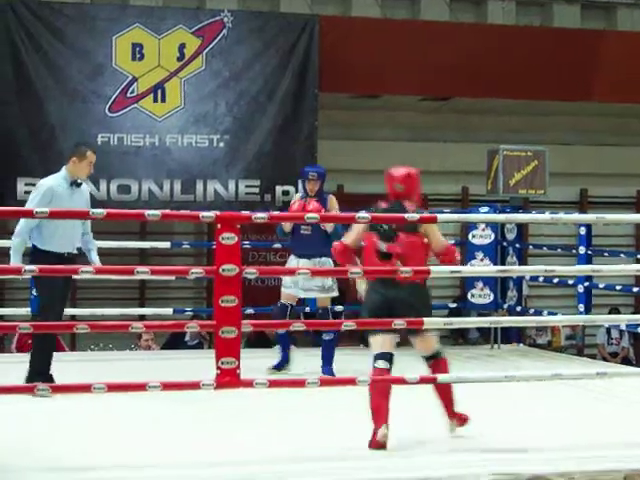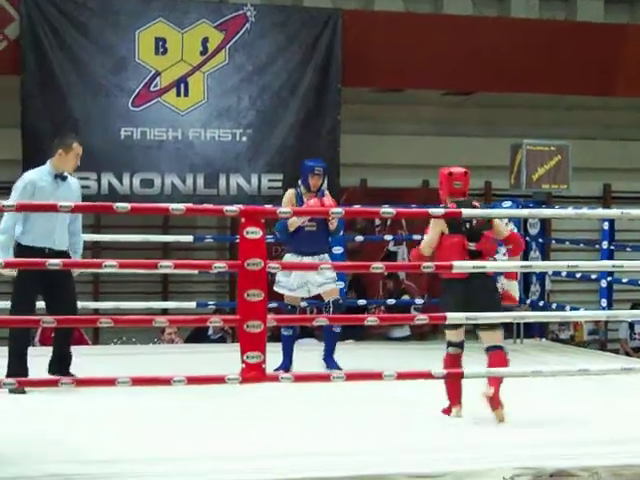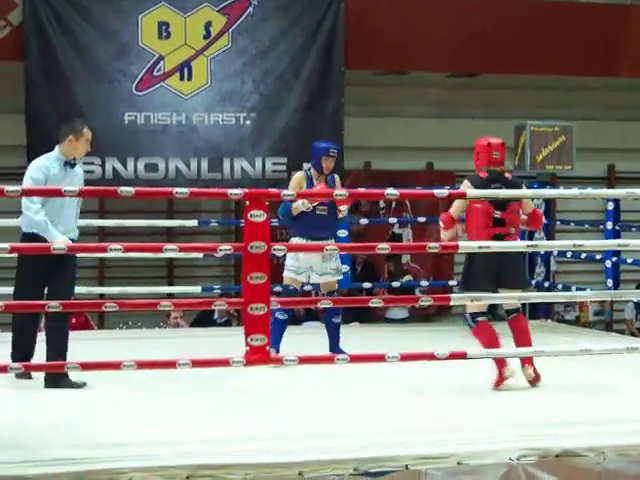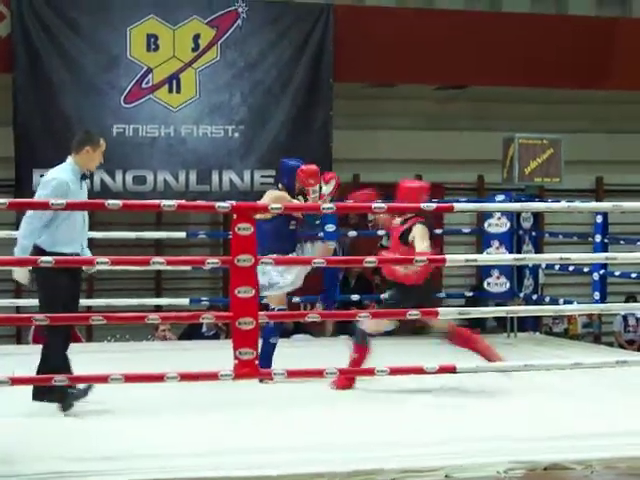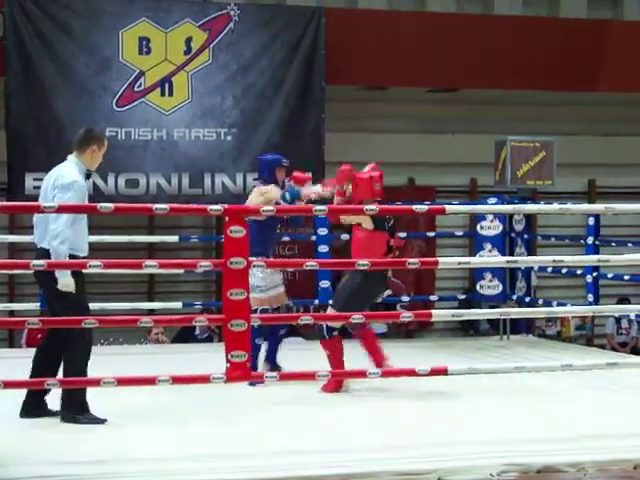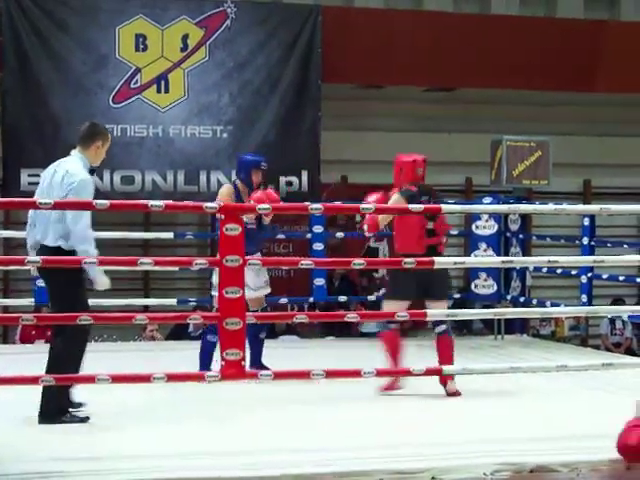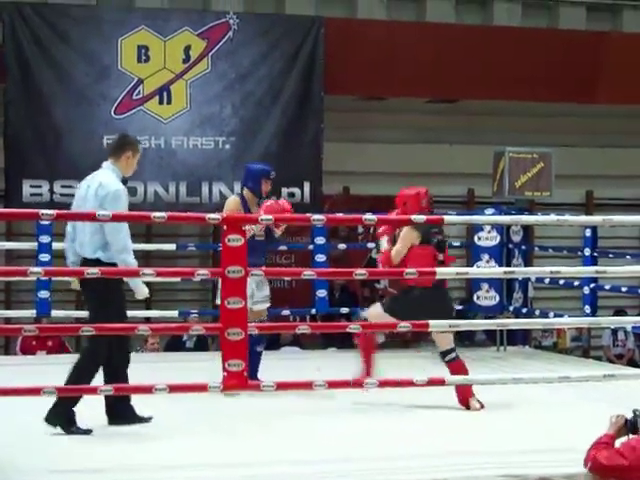
dt=0.5s
person 1, frame 1
left shoulder: (84, 191)
right shoulder: (49, 186)
left elbow: (85, 229)
right elbow: (26, 223)
left wrist: (93, 256)
right wrist: (16, 258)
left hip: (67, 260)
right hip: (45, 258)
left knee: (50, 317)
right knee: (49, 316)
left ankle: (40, 374)
right ankle: (38, 375)
person 1, frame 2
left shoulder: (74, 186)
right shoulder: (31, 180)
left elbow: (76, 225)
left wrist: (77, 255)
left hip: (60, 257)
right hip: (30, 255)
left knee: (67, 312)
right knee: (22, 316)
left ankle: (60, 369)
person 1, frame 3
left shoulder: (78, 172)
right shoulder: (40, 167)
right elbow: (31, 209)
left wrist: (70, 238)
right wrist: (54, 237)
left hip: (65, 248)
right hip: (36, 245)
left knee: (61, 308)
left ankle: (56, 372)
right ankle: (21, 361)
person 1, frame 4
left shoulder: (81, 183)
right shoulder: (57, 180)
right elbow: (31, 222)
left wrist: (86, 254)
right wrist: (21, 263)
left hip: (71, 263)
right hip: (51, 262)
left knee: (62, 325)
right knee: (58, 324)
left ankle: (45, 387)
right ankle: (62, 389)
person 1, frame 5
left shoulder: (58, 173)
right shoulder: (73, 180)
left elbow: (41, 220)
right elbow: (60, 228)
right wrist: (63, 272)
left hip: (48, 260)
right hip: (59, 264)
left knee: (57, 333)
right knee: (79, 332)
left ankle: (34, 403)
right ankle: (75, 407)
person 1, frame 6
left shoulder: (55, 168)
right shoulder: (80, 178)
left elbow: (34, 216)
right elbow: (81, 231)
left wrist: (34, 253)
right wrist: (96, 273)
left hip: (48, 254)
right hip: (64, 259)
left knee: (74, 327)
right knee: (71, 332)
left ankle: (60, 396)
right ankle: (52, 408)
person 1, frame 7
left shoulder: (89, 182)
right shoulder: (114, 188)
left elbow: (72, 231)
right elbow: (119, 241)
left wrist: (75, 268)
right wrist: (136, 282)
left hip: (90, 267)
right hip: (104, 271)
left knee: (116, 342)
right knee: (101, 345)
left ankle: (120, 409)
right ankle: (62, 411)
person 2, frame 1
left shoulder: (372, 216)
right shoulder: (421, 217)
left elbow: (341, 250)
right elbow: (448, 256)
left hip: (378, 292)
right hip: (411, 292)
left knee: (381, 362)
right knee: (434, 357)
left ankle: (380, 427)
right ankle: (452, 416)
person 2, frame 2
left shoulder: (442, 216)
left elbow: (421, 256)
right elbow: (515, 242)
right wrist: (510, 278)
left hip: (454, 287)
right hip: (484, 286)
left knee: (453, 346)
right knee: (496, 350)
left ankle: (455, 404)
right ankle: (492, 388)
person 2, frame 3
left shoulder: (471, 183)
right shoulder: (516, 185)
left elbow: (449, 219)
right elbow: (535, 221)
left wrist: (447, 233)
left hip: (481, 254)
right hip: (509, 254)
left knee: (476, 316)
right knee: (514, 312)
left ankle: (503, 366)
right ankle: (528, 367)
person 2, frame 4
left shoulder: (418, 227)
right shoulder: (404, 221)
left elbow: (423, 260)
right elbow: (392, 225)
left wrist: (399, 268)
left hip: (414, 290)
right hip: (420, 287)
left knee: (364, 330)
right knee: (450, 330)
left ankle: (347, 378)
right ankle: (492, 357)
person 2, frame 5
left shoulder: (365, 212)
left elbow: (336, 217)
left hip: (365, 277)
right hip: (376, 275)
left knee: (328, 326)
right knee: (355, 321)
left ankle: (337, 379)
right ankle: (381, 363)
person 2, frame 6
left shoulder: (401, 195)
right shoulder: (432, 195)
left elbow: (374, 226)
left wrist: (372, 205)
left hip: (409, 264)
right knee: (441, 323)
left ankle: (395, 375)
right ankle: (447, 379)
person 2, frame 7
left shoulder: (412, 229)
right shoulder: (436, 228)
left elbow: (389, 261)
left wrist: (384, 237)
left hip: (416, 295)
right hip: (439, 296)
left knee: (366, 319)
right knee: (448, 350)
left ankle: (367, 371)
right ankle: (469, 397)
person 3, frame 1
left shoulder: (330, 200)
right shoulder: (297, 199)
left elbow: (339, 233)
right elbow: (283, 233)
left wrist: (329, 226)
right wrist: (287, 223)
left hip: (321, 262)
right hip: (297, 261)
left knee: (323, 312)
right knee: (282, 309)
left ankle: (327, 364)
right ankle: (284, 357)
person 3, frame 2
left shoulder: (325, 195)
right shoulder: (291, 195)
left elbow: (335, 232)
right elbow: (280, 231)
left wrist: (333, 221)
right wrist: (297, 220)
left hip: (320, 259)
right hip: (295, 259)
left knee: (336, 305)
right knee: (290, 309)
left ankle: (329, 357)
right ankle: (286, 361)
person 3, frame 3
left shoulder: (335, 180)
right shoulder: (300, 178)
left elbow: (340, 216)
right elbow: (284, 213)
left wrist: (343, 209)
right wrist: (302, 204)
left hip: (326, 245)
right hip: (301, 243)
left knee: (331, 297)
right knee: (289, 293)
left ankle: (334, 347)
right ankle: (273, 348)
person 3, frame 4
left shoulder: (294, 197)
right shoulder: (275, 196)
left elbow: (313, 218)
right elbow: (310, 217)
left wrist: (323, 193)
right wrist: (313, 190)
left hip: (296, 255)
left knee: (328, 250)
right knee: (277, 312)
right ankle: (264, 366)
person 3, frame 5
left shoulder: (275, 193)
right shoulder: (265, 192)
left elbow: (287, 218)
right elbow: (288, 195)
left wrist: (300, 201)
left hip: (266, 260)
right hip: (252, 261)
left knee: (283, 308)
right knee: (260, 313)
left ankle: (271, 360)
right ankle: (251, 369)
person 3, frame 6
left shoulder: (256, 194)
right shoulder: (227, 191)
left wrist: (267, 216)
right wrist: (246, 214)
left hip: (253, 259)
left knee: (259, 311)
left ankle: (255, 362)
right ankle: (204, 368)
person 3, frame 7
left shoulder: (262, 204)
right shoulder: (234, 202)
left wrist: (277, 229)
right wrist: (257, 224)
left knee: (260, 325)
left ankle: (252, 375)
